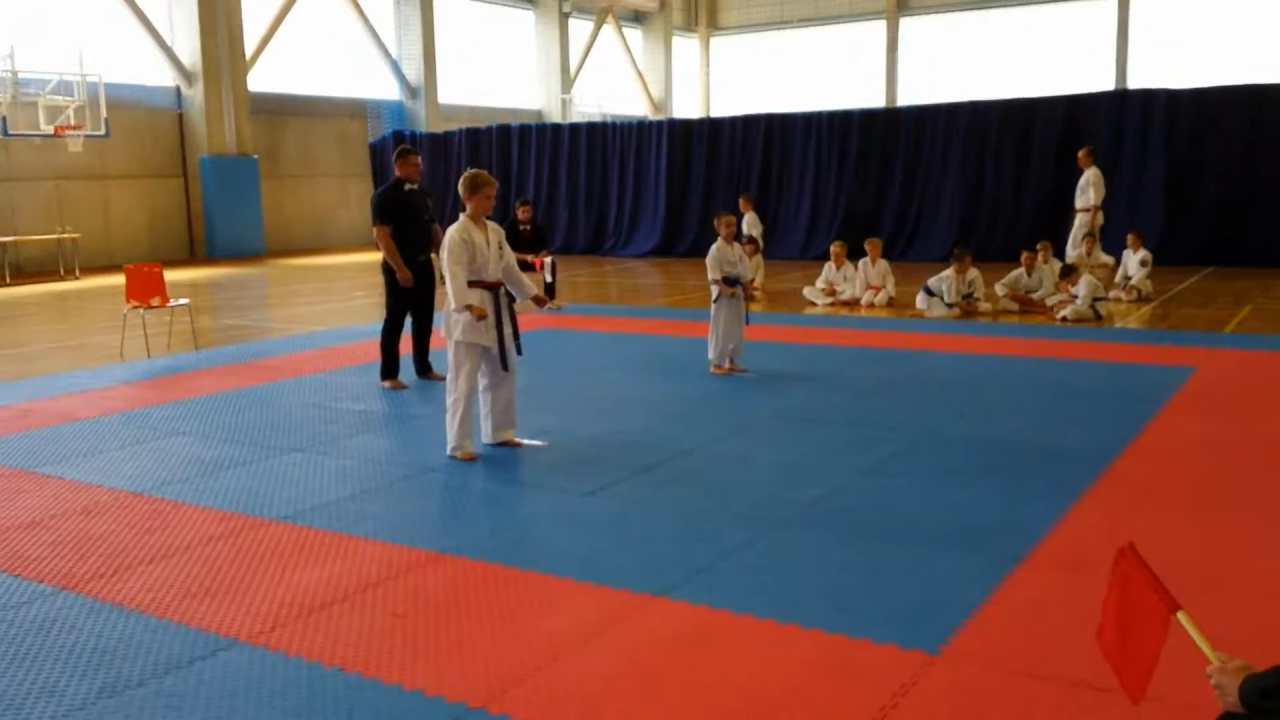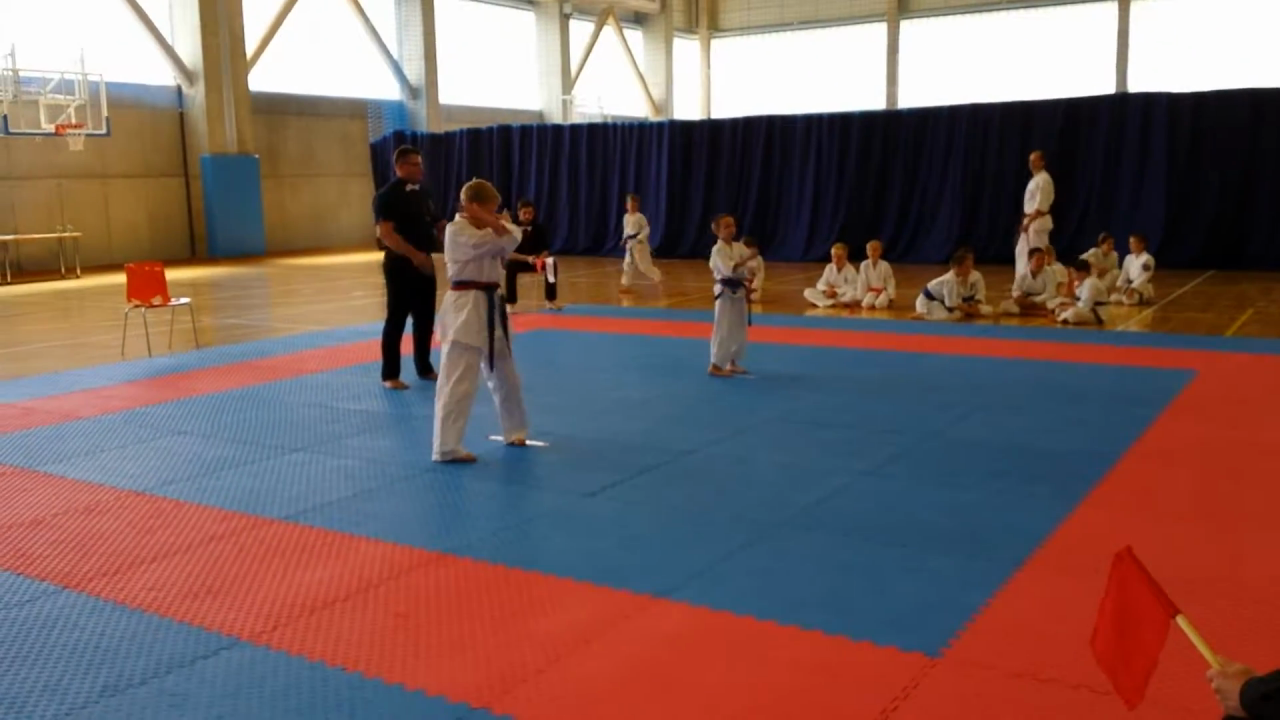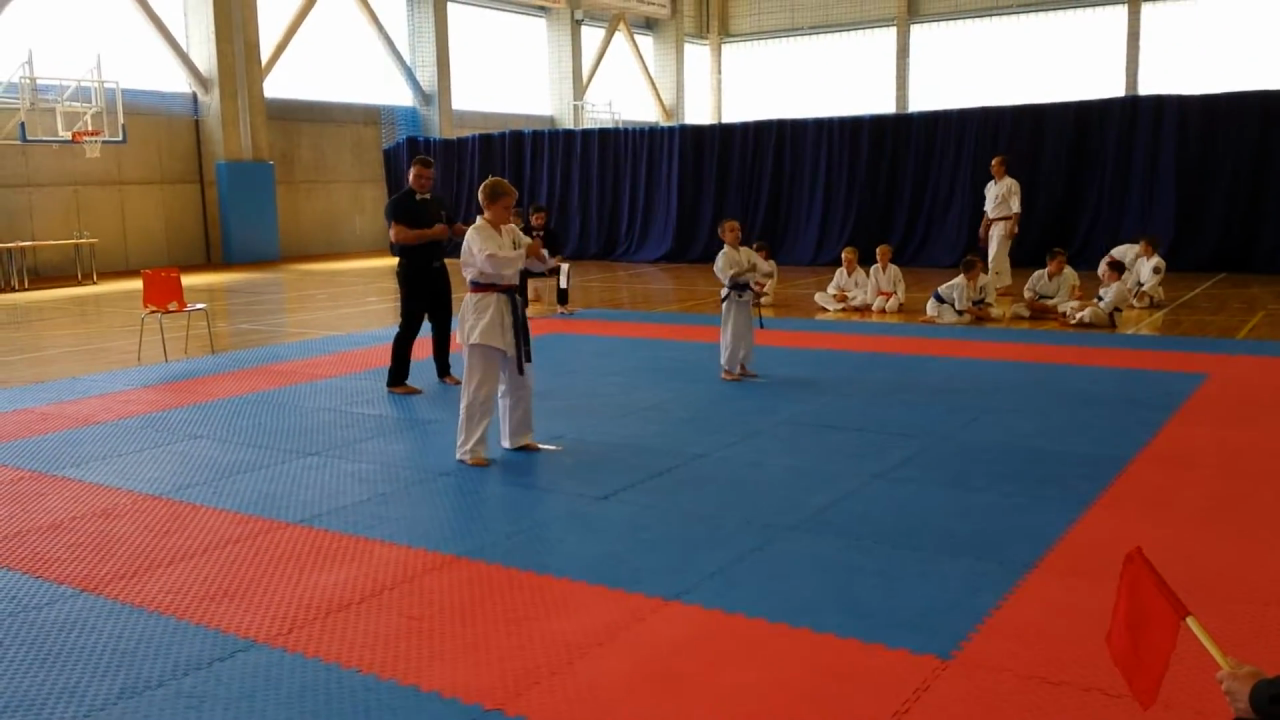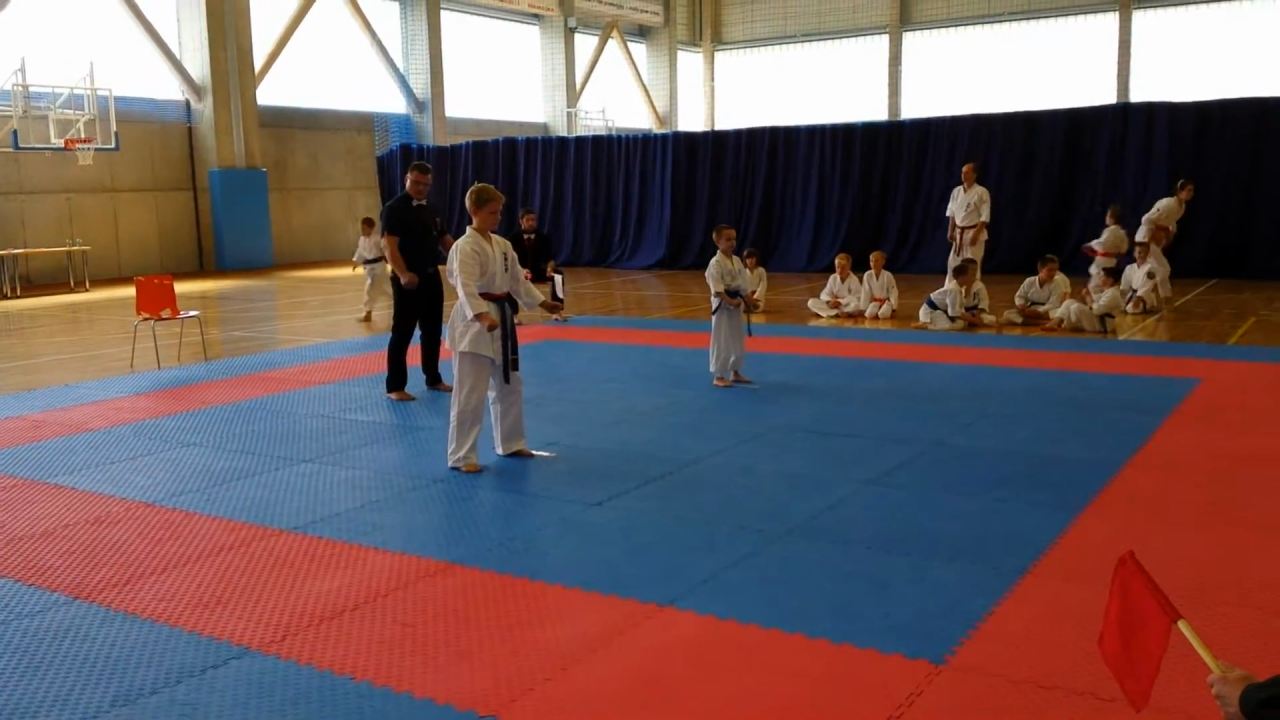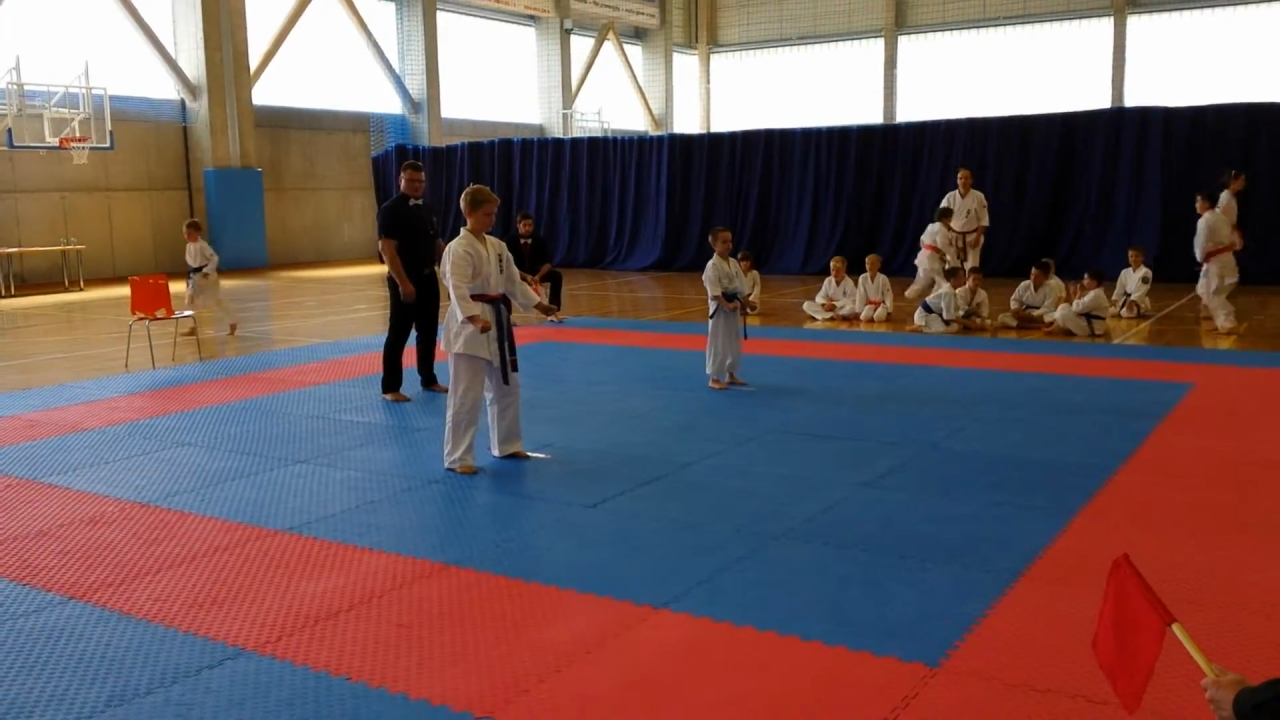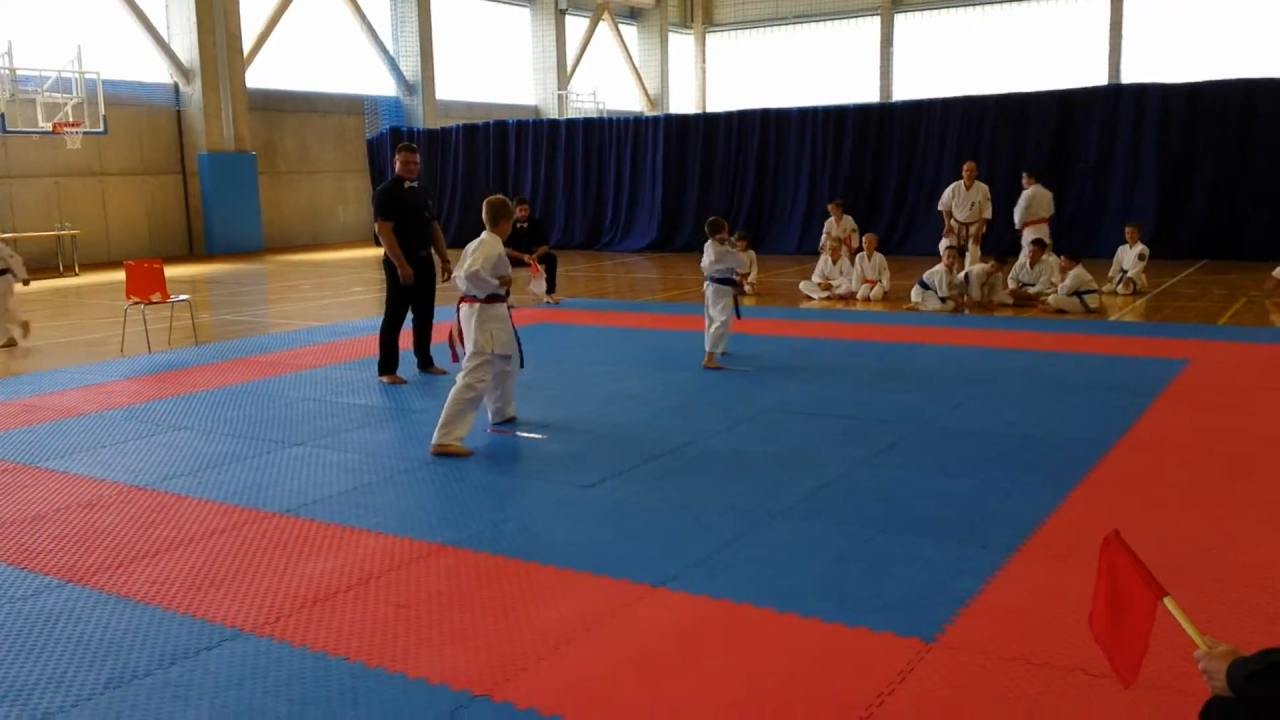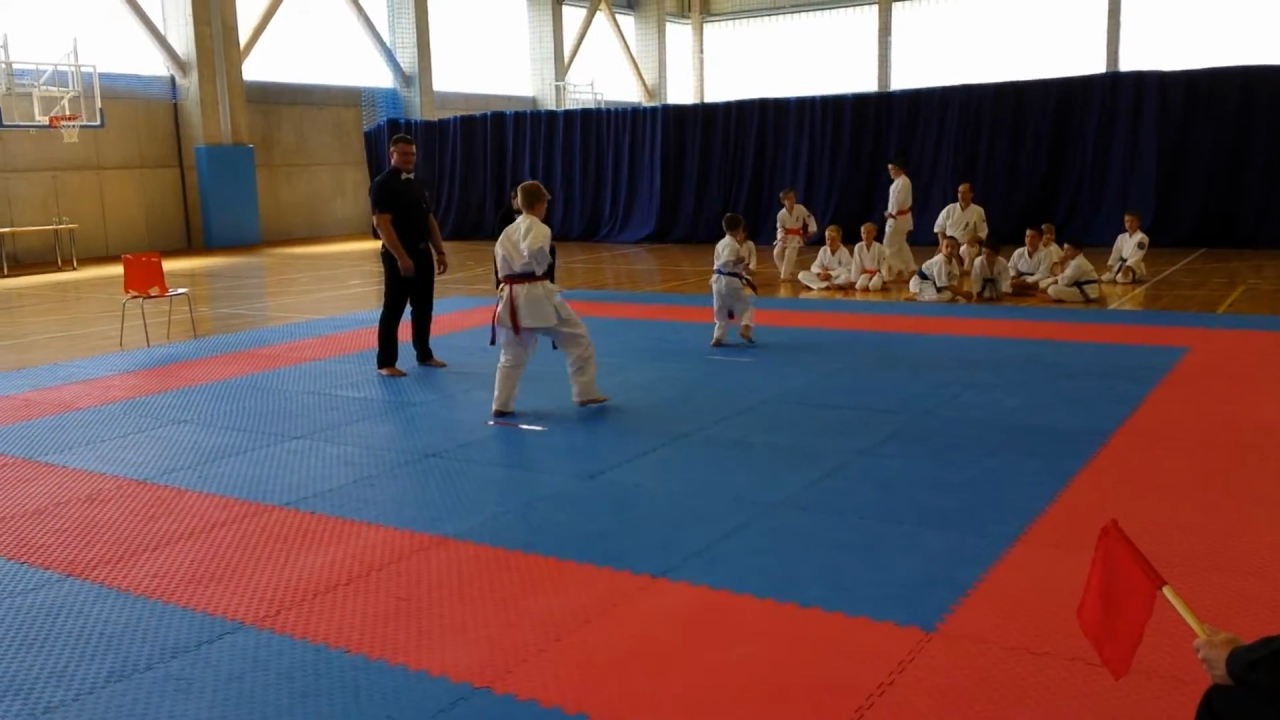
dt=0.7s
person 1, frame 1
left shoulder: (495, 231)
right shoulder: (457, 234)
left elbow: (509, 268)
right elbow: (455, 275)
left wrist: (531, 294)
right wrist: (469, 306)
left hip: (497, 306)
right hip: (468, 311)
left knee: (502, 375)
right knee: (464, 380)
left ankle: (499, 432)
right ankle: (459, 444)
person 1, frame 2
left shoulder: (486, 230)
right shoulder: (456, 231)
left elbow: (512, 239)
right elbow: (492, 242)
left wrist: (491, 221)
right wrist: (488, 223)
left hip: (490, 307)
right hip: (464, 309)
left knee: (505, 376)
right knee: (458, 382)
left ankle: (514, 430)
right ankle: (446, 448)
person 1, frame 3
left shoulder: (511, 232)
right shoulder: (477, 234)
left elbow: (537, 261)
right elbow: (494, 261)
left wrist: (537, 254)
right wrist: (525, 252)
left hip: (509, 309)
right hip: (484, 310)
left knee: (517, 380)
right knee: (480, 385)
left ankle: (516, 436)
right ankle: (470, 449)
person 1, frame 4
left shoulder: (502, 245)
right shoulder: (465, 247)
left elbow: (518, 281)
right elbow: (466, 287)
left wrist: (542, 303)
right wrist: (482, 316)
left hip: (501, 319)
right hip: (474, 323)
left knee: (509, 386)
right knee: (470, 393)
left ankle: (510, 443)
right ankle: (461, 456)
person 1, frame 5
left shoulder: (497, 246)
right shoulder: (459, 248)
left elbow: (513, 281)
right elbow: (458, 289)
left wrist: (538, 304)
right wrist: (474, 318)
left hip: (497, 322)
right hip: (469, 327)
left knee: (506, 388)
right knee: (466, 395)
left ankle: (506, 445)
right ankle: (457, 458)
person 1, frame 6
left shoulder: (475, 244)
right shoulder: (493, 246)
left elbow: (460, 278)
right elbow: (472, 274)
left wrist: (496, 283)
right wrist: (496, 284)
left hip: (477, 312)
right hip: (487, 315)
left knee: (504, 364)
right knee: (473, 379)
left ankle: (502, 412)
right ankle: (445, 440)
person 1, frame 7
left shoulder: (507, 232)
right shoulder: (539, 228)
left elbow: (504, 262)
right elbow: (535, 250)
right wrist: (541, 266)
left hip: (510, 295)
right hip: (538, 294)
left knee: (512, 356)
right knee: (578, 340)
left ankle: (501, 405)
right ankle: (586, 393)
person 2, frame 1
left shoulder: (422, 194)
right shoulder: (385, 195)
left elbow: (434, 229)
right elbow: (382, 236)
right wrist: (400, 269)
left hip: (424, 264)
right hip: (399, 267)
left knee: (424, 318)
right knee: (395, 320)
left ankle: (423, 368)
right ankle: (388, 375)
person 2, frame 2
left shoulder: (423, 194)
right shoulder: (388, 195)
left elbow: (433, 226)
right elbow: (384, 233)
right wrist: (414, 255)
left hip: (424, 263)
right hip: (399, 265)
left knee: (425, 317)
right knee: (397, 319)
left ankle: (424, 368)
right ankle: (390, 374)
person 2, frame 3
left shoulder: (436, 203)
right shoulder: (398, 203)
left elbow: (453, 229)
right elbow: (397, 236)
right wrist: (431, 233)
left hip: (437, 269)
right hip: (413, 271)
left knee: (443, 321)
right knee: (410, 326)
left ankle: (444, 371)
right ankle: (396, 381)
person 2, frame 4
left shoulder: (431, 210)
right shoulder: (394, 209)
left elbow: (444, 239)
right elbow: (389, 245)
right wrist: (403, 274)
left hip: (432, 277)
right hip: (408, 279)
left knee: (432, 330)
right knee: (402, 333)
left ankle: (433, 378)
right ankle: (395, 386)
person 2, frame 5
left shoulder: (426, 209)
right shoulder: (391, 210)
left elbow: (437, 243)
right elbow: (386, 249)
right wrist: (403, 283)
left hip: (428, 278)
right hip: (405, 281)
left knee: (428, 332)
right knee: (398, 334)
left ankle: (428, 379)
right ankle: (390, 387)
person 2, frame 6
left shoulder: (421, 192)
right shoulder: (386, 192)
left elbow: (434, 227)
right elbow: (383, 232)
left wrist: (444, 259)
right wrist: (401, 265)
left hip: (424, 261)
right hip: (400, 263)
left knee: (424, 314)
right knee: (394, 317)
left ankle: (425, 362)
right ankle: (386, 370)
person 2, frame 7
left shoulder: (417, 183)
right shoulder: (383, 184)
left elbow: (430, 220)
right elbow: (381, 224)
left wrist: (440, 252)
right wrist: (401, 257)
left hip: (422, 254)
right hip: (398, 256)
left knee: (423, 307)
right knee: (393, 309)
left ankle: (424, 354)
right ankle: (385, 363)
